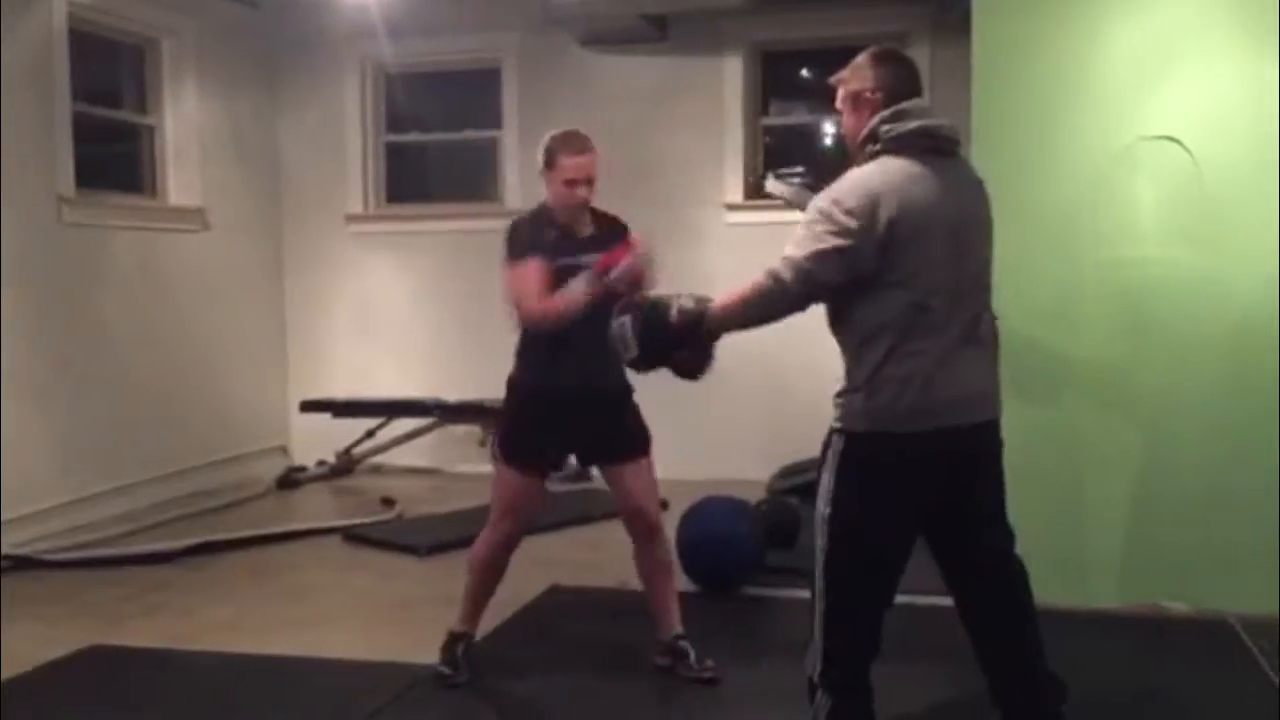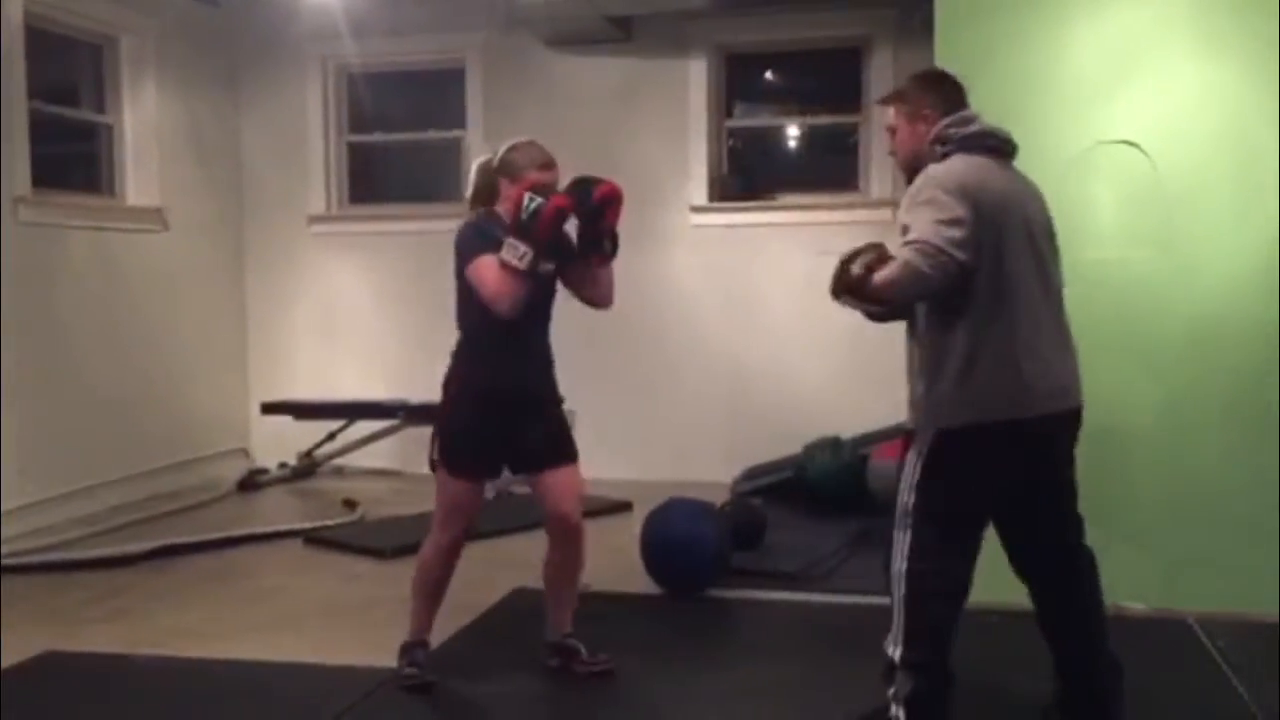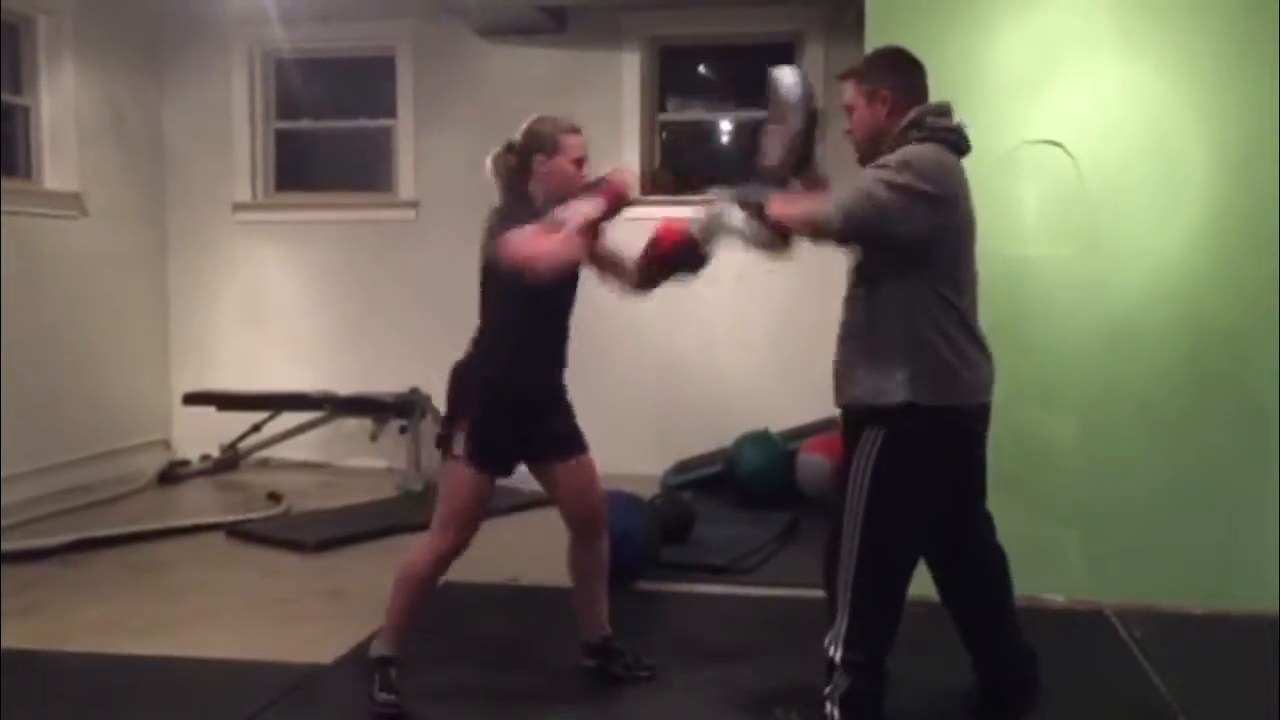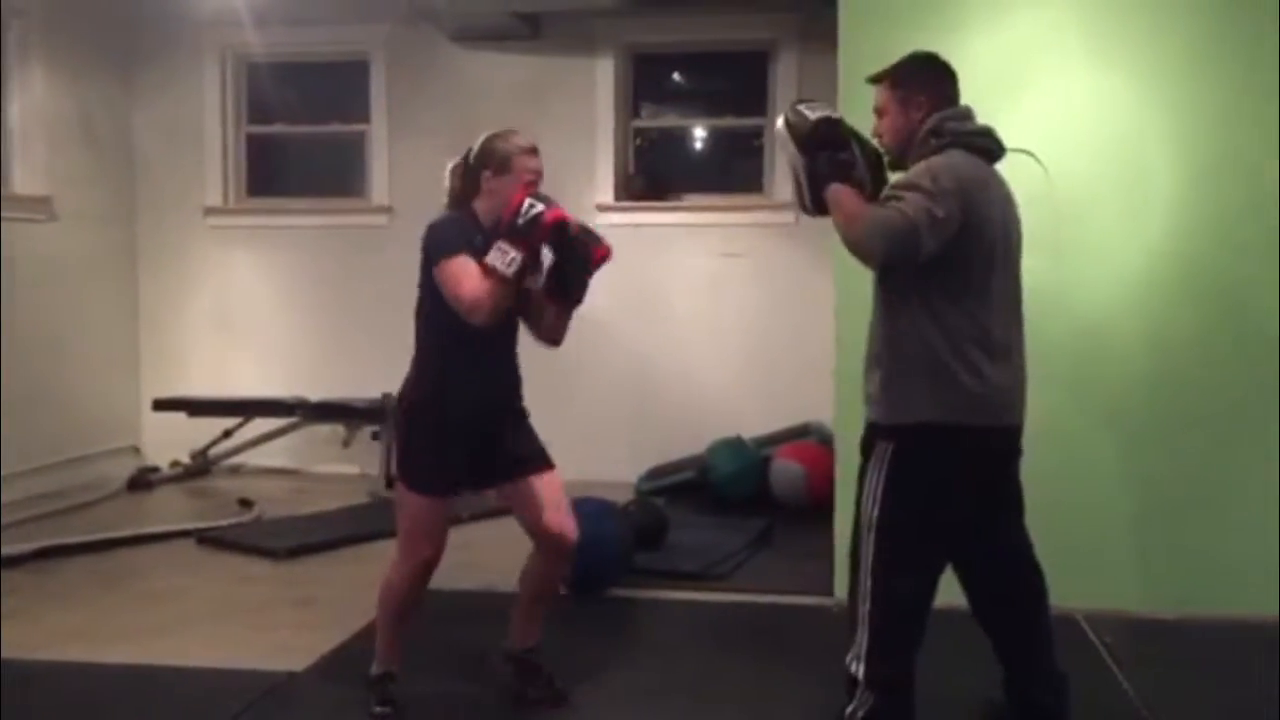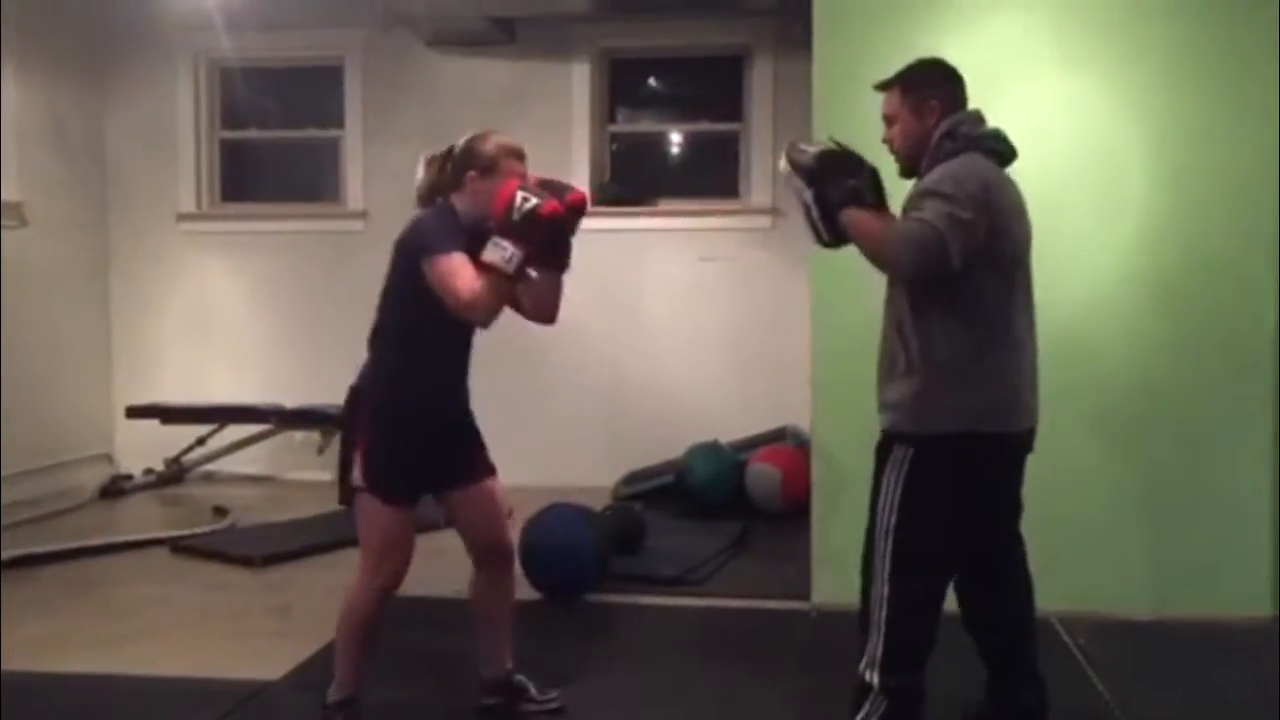
dt=1s
person 1, frame 1
left shoulder: (866, 189)
right shoulder: (965, 180)
left elbow: (789, 285)
left wrist: (704, 318)
right wrist: (821, 204)
left hip: (888, 426)
right hip: (971, 417)
left knee: (850, 587)
right knee: (990, 573)
person 1, frame 2
left shoulder: (944, 181)
right shoulder: (1017, 183)
left elbow: (924, 271)
left wrist: (868, 282)
right wrist: (894, 286)
left hip: (970, 413)
right hip: (1048, 404)
left knee: (928, 566)
right knee: (1057, 556)
person 1, frame 3
left shoulder: (913, 169)
right shoulder: (924, 167)
left elbow: (835, 218)
right elbow: (857, 218)
left wrist: (765, 204)
right wrist: (795, 178)
left hip: (908, 403)
right hip: (953, 398)
left knee: (866, 560)
right knee: (965, 546)
person 1, frame 4
left shoulder: (942, 175)
right shoulder: (979, 176)
left elbow: (877, 241)
right elbow: (906, 241)
left wrist: (830, 180)
right wrist: (863, 183)
left hip: (929, 419)
right hip: (988, 415)
left knee: (888, 579)
right knee: (1002, 567)
person 1, frame 5
left shoulder: (959, 179)
right shoulder: (984, 177)
left elbow: (911, 254)
right elbow: (929, 261)
left wrist: (844, 206)
right wrist: (864, 204)
left hip: (941, 425)
right hip: (995, 420)
left knee: (899, 588)
right knee: (993, 571)
person 2, frame 1
left shoulder: (613, 231)
right shoulder: (528, 233)
left elbow: (639, 300)
right elbow: (534, 313)
right wrist: (596, 282)
left hip: (604, 399)
right hip: (537, 400)
left knee: (646, 520)
right knee: (504, 531)
left ankle: (671, 641)
right ankle: (461, 636)
person 2, frame 2
left shoulder: (548, 235)
right shoulder: (476, 235)
left elbow: (600, 296)
right elbow: (504, 300)
left wrist: (598, 233)
right wrist: (525, 235)
left hip: (536, 397)
right hip: (476, 399)
left knee: (568, 522)
right knee: (448, 533)
left ankle: (560, 638)
right ankle: (416, 644)
person 2, frame 3
left shoulder: (558, 214)
right shoulder: (513, 215)
left elbow: (634, 274)
right elbow: (542, 265)
left wrist: (664, 259)
right wrist: (585, 211)
left hip: (541, 395)
right hip: (490, 393)
left knee: (591, 516)
right knee: (450, 535)
left ankle: (597, 644)
right ankle: (383, 657)
person 2, frame 4
left shoulder: (523, 239)
right shoulder: (445, 234)
left elbow: (551, 332)
right elbow: (478, 309)
right wrist: (512, 247)
left hip: (501, 415)
right hip: (435, 415)
left knee: (560, 538)
right knee: (419, 558)
left ankle: (520, 656)
person 2, frame 5
left shoulder: (484, 234)
right shoulder: (430, 231)
left elbow: (543, 311)
right elbow: (475, 307)
left wrist: (551, 246)
right wrist: (514, 241)
left hip: (447, 416)
right hip: (389, 418)
left knee: (496, 550)
right knee: (382, 573)
